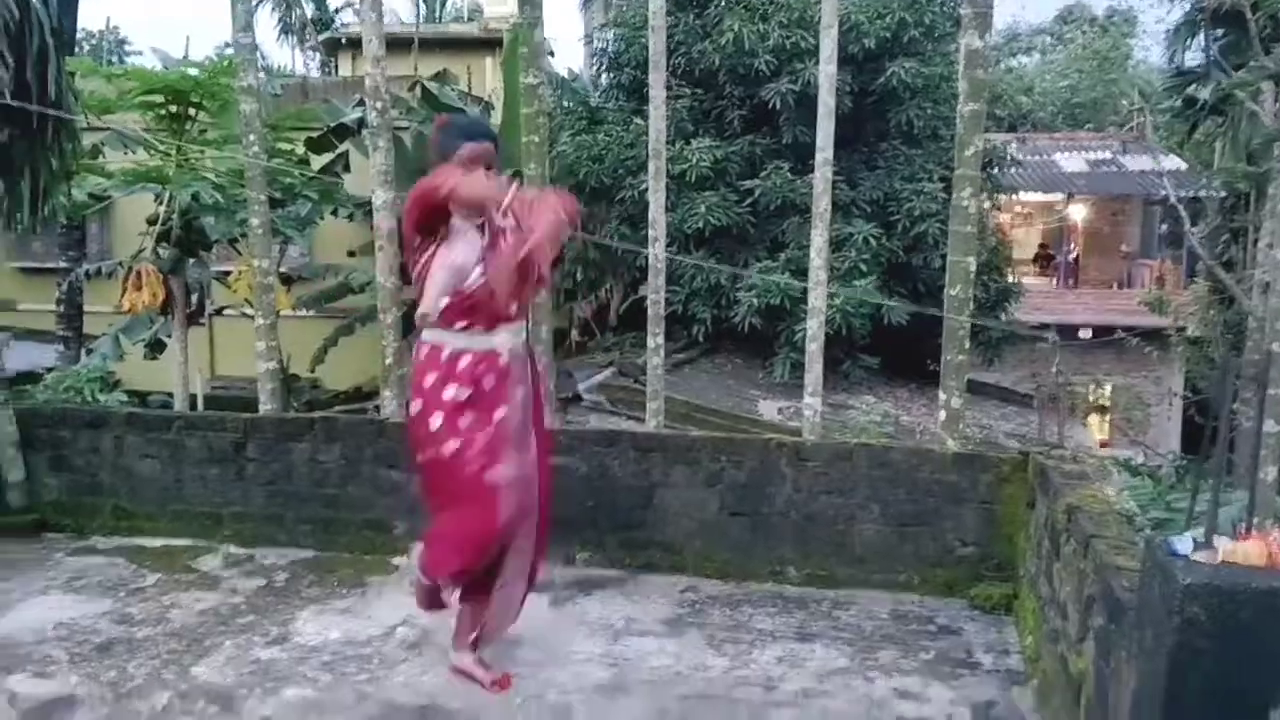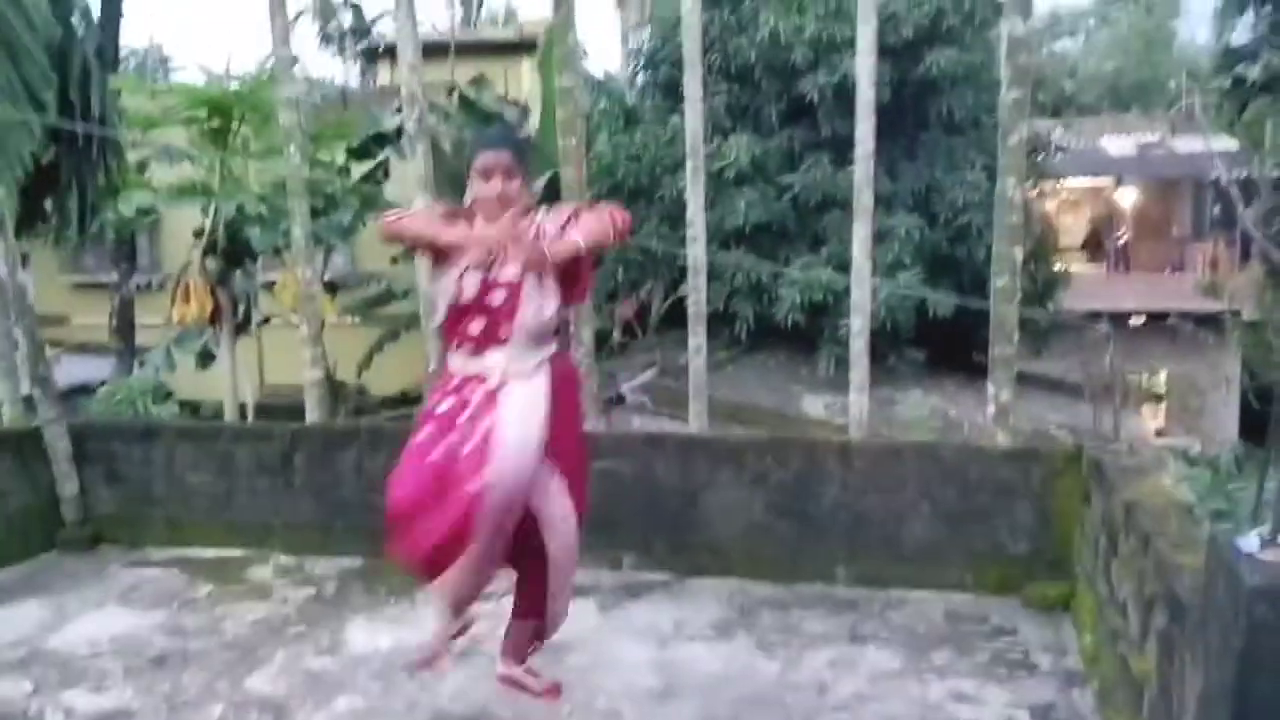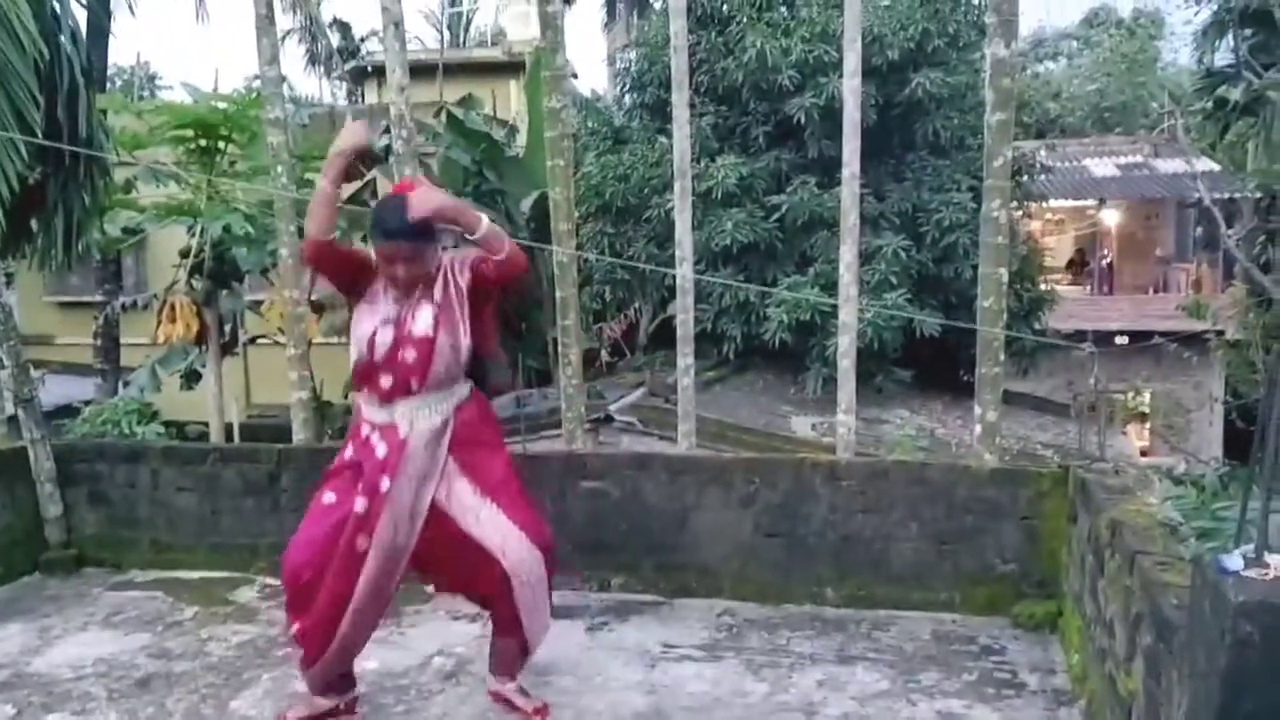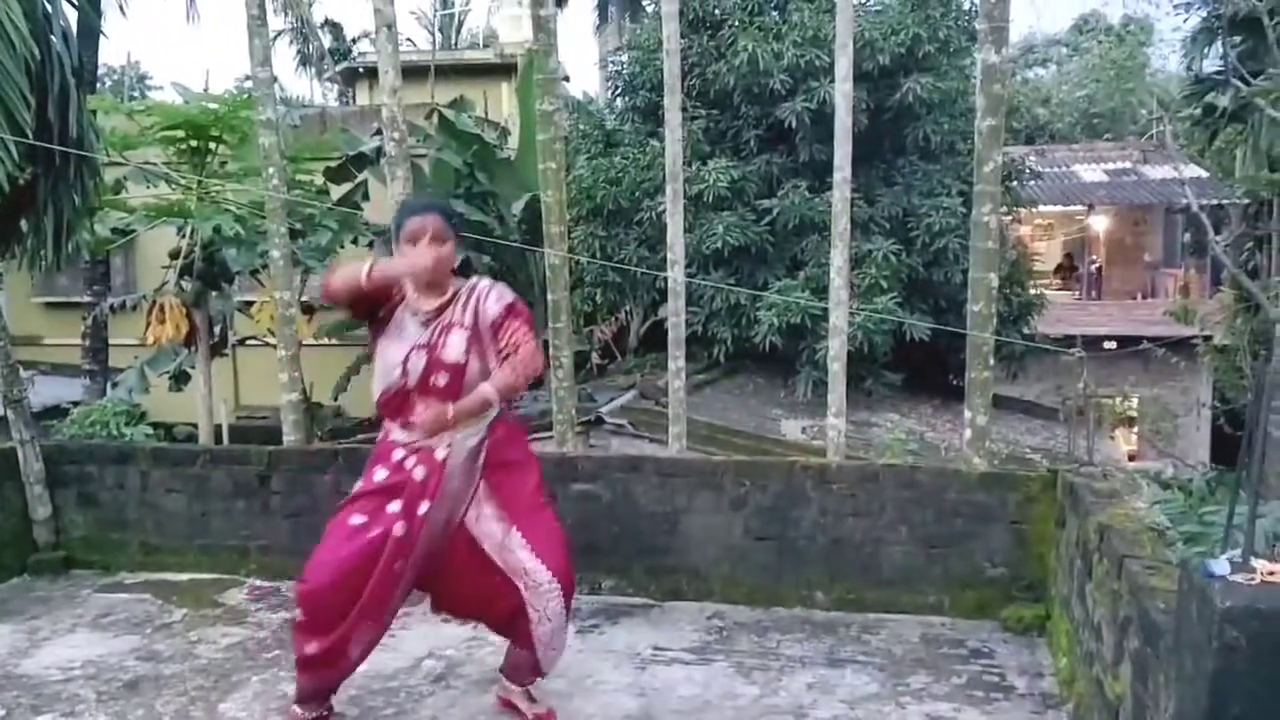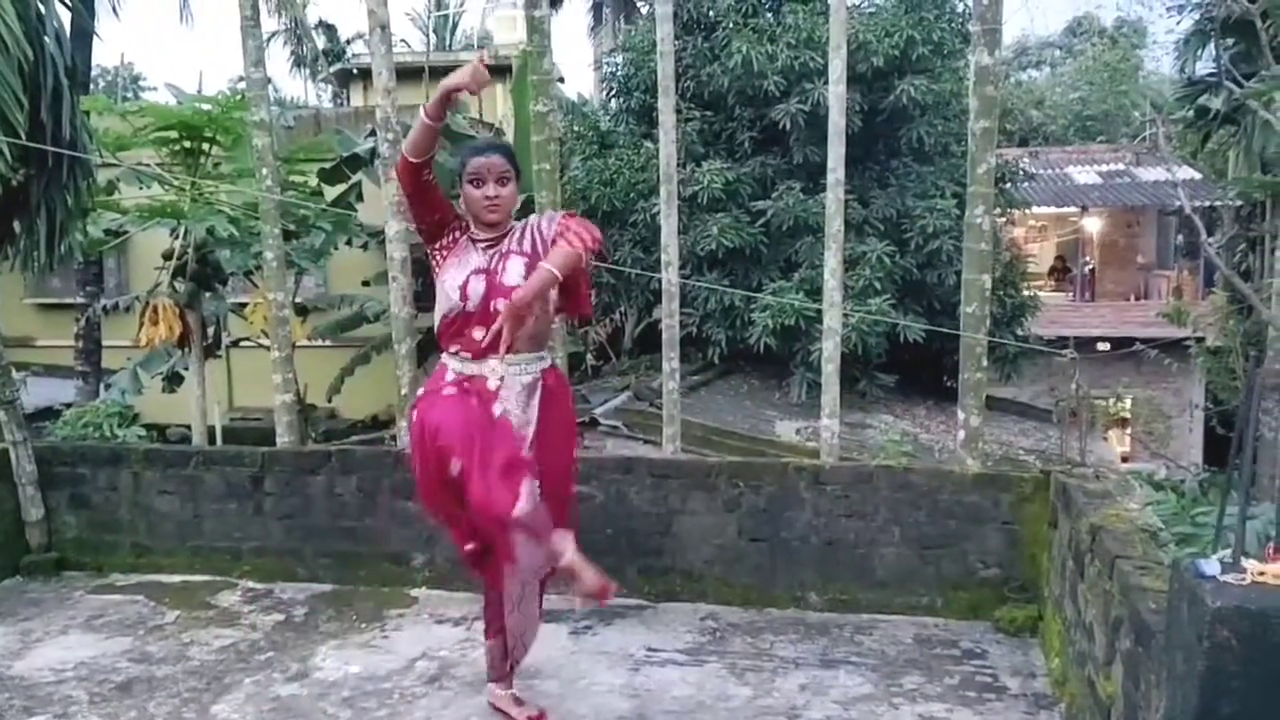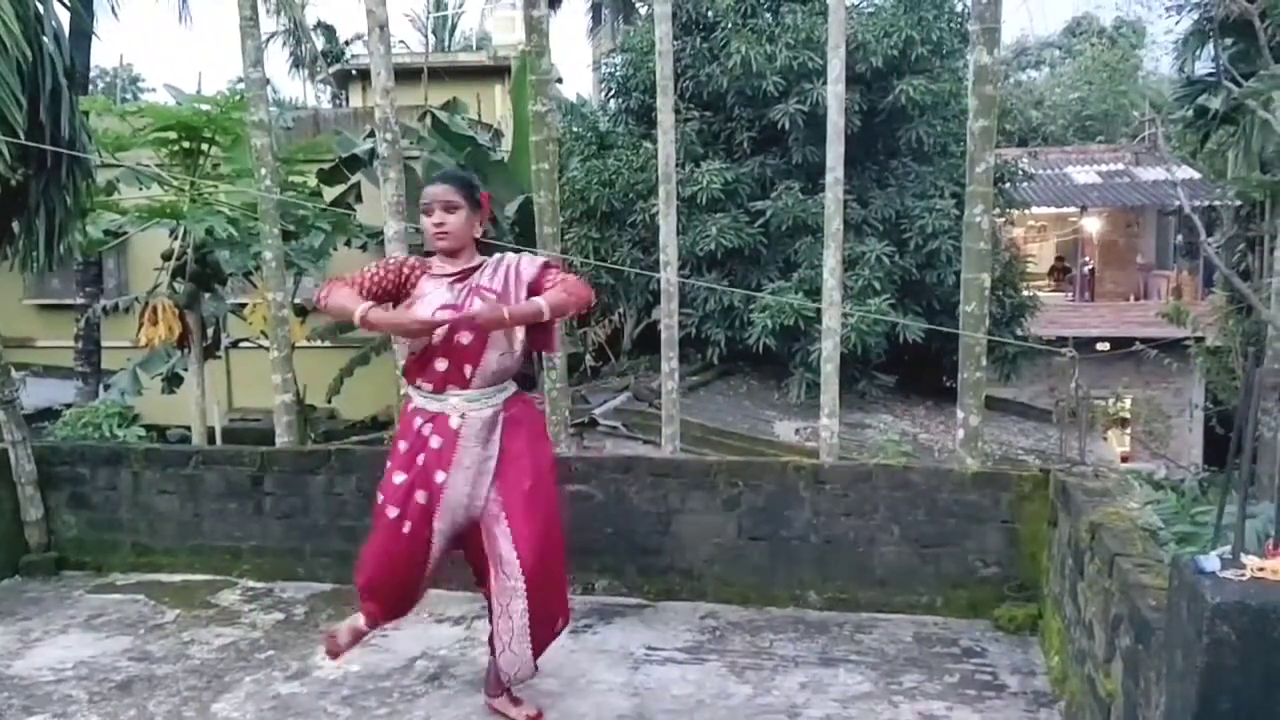
dt=0.7s
person 1, frame 1
left shoulder: (516, 210)
right shoulder: (428, 215)
left elbow: (558, 207)
right elbow: (443, 187)
left wrist: (541, 227)
right wrist: (506, 202)
left hip: (510, 372)
right hip: (451, 373)
left knee: (517, 506)
right knee: (479, 499)
left ankle: (468, 644)
right ankle: (432, 564)
person 1, frame 2
left shoulder: (549, 225)
right shoulder: (457, 228)
left elbow: (614, 221)
right elbow: (398, 223)
left wrist: (561, 247)
right wrist: (473, 236)
left hip: (534, 392)
right hip: (466, 391)
left knee: (546, 534)
right knee: (419, 495)
left ankle: (516, 657)
right ankle: (454, 604)
person 1, frame 3
left shoulder: (459, 273)
right shoulder: (361, 277)
left elbow: (512, 262)
right elbow: (314, 246)
left wrist: (459, 212)
right wrist: (337, 163)
left hip: (454, 438)
right hip: (379, 444)
left knee: (520, 554)
right knee: (313, 561)
person 1, frame 4
left shoulder: (489, 299)
right shoulder: (390, 303)
left elbow: (527, 362)
right elbow: (333, 288)
left wrist: (458, 410)
right wrist: (391, 272)
left hip: (484, 458)
right hip: (407, 462)
left knee: (545, 571)
right knee: (335, 578)
person 1, frame 5
left shoulder: (543, 233)
right shoulder: (446, 236)
left elbow: (585, 238)
right elbow: (411, 169)
left wrist: (528, 298)
right wrist: (446, 94)
left hip: (531, 395)
right hip: (460, 386)
left knee: (508, 536)
right knee: (451, 430)
right ankle: (559, 550)
person 1, frame 6
left shoulder: (514, 269)
right shoulder: (408, 272)
left elbow: (576, 294)
right elbow: (331, 293)
left wrist: (507, 315)
right wrist: (381, 318)
left hip: (501, 433)
right hip: (427, 431)
left knee: (520, 558)
right knee: (400, 548)
right ankle: (369, 616)
